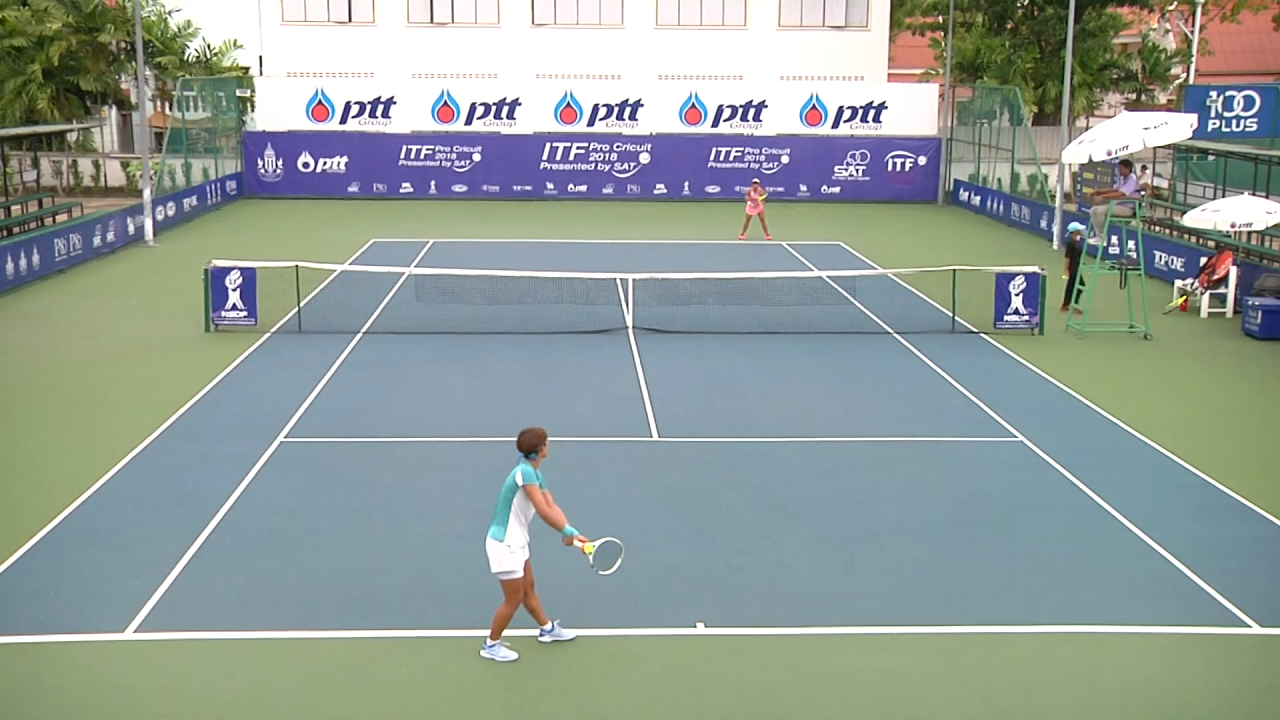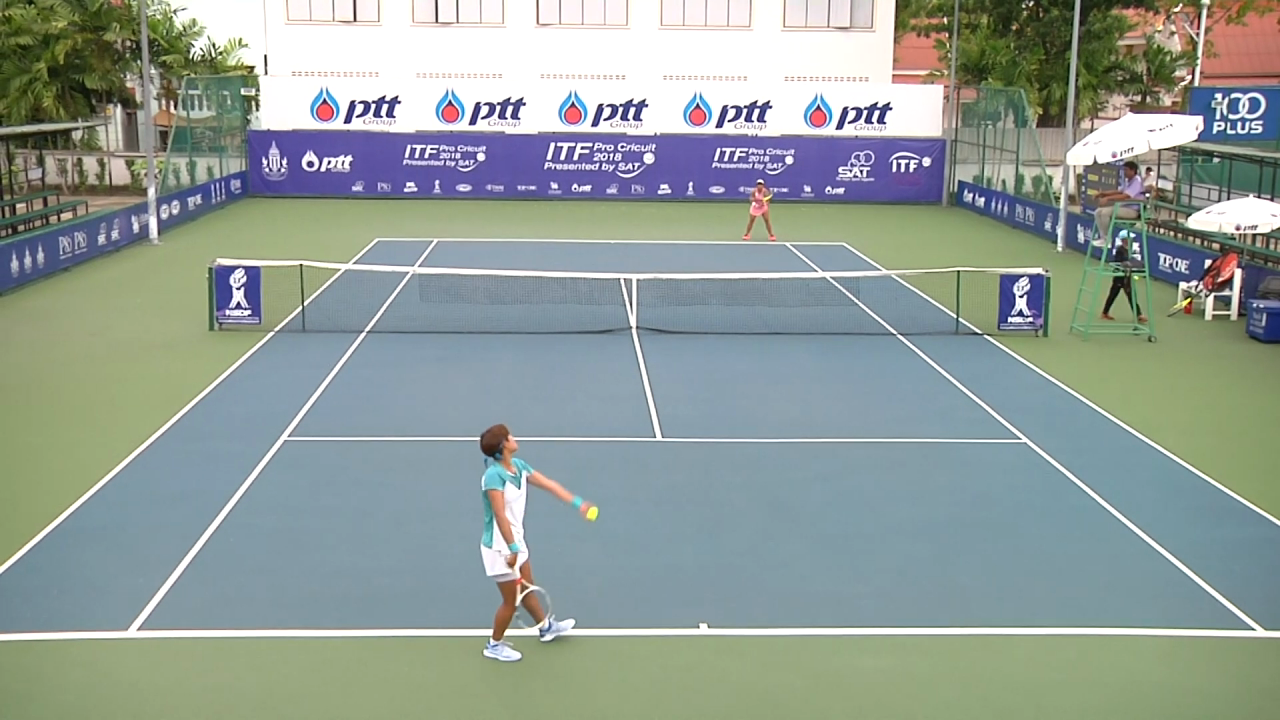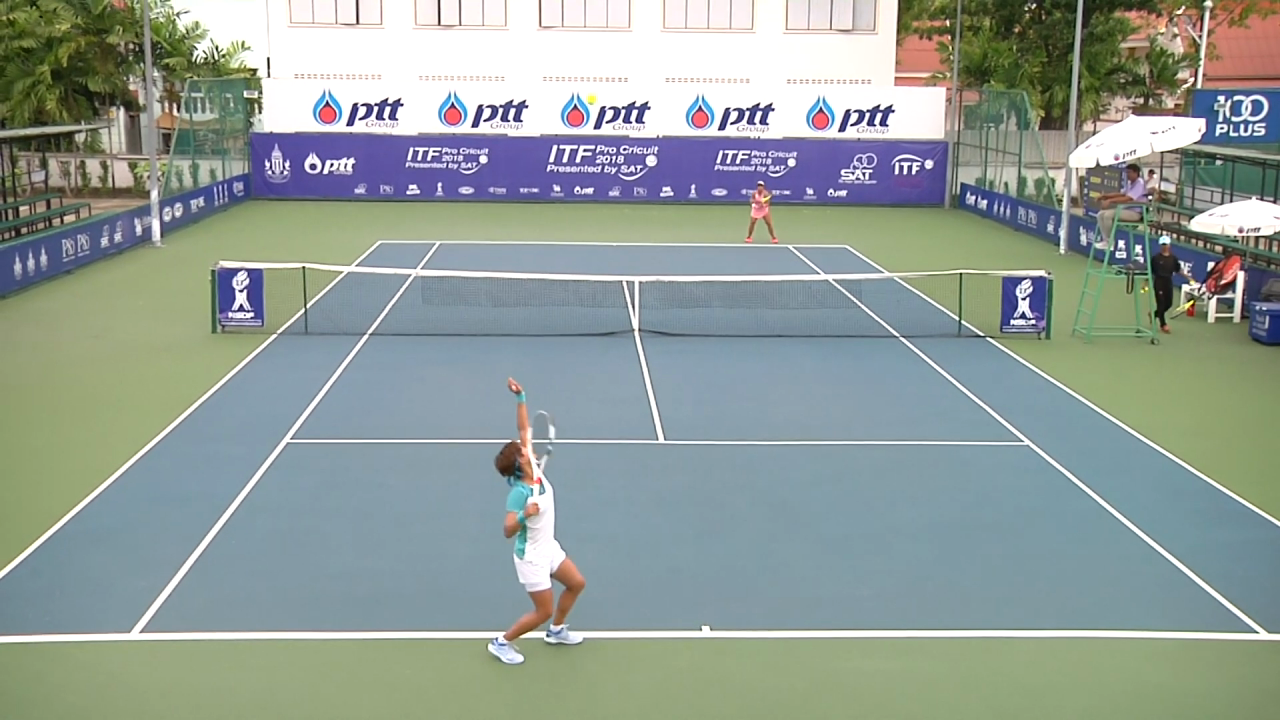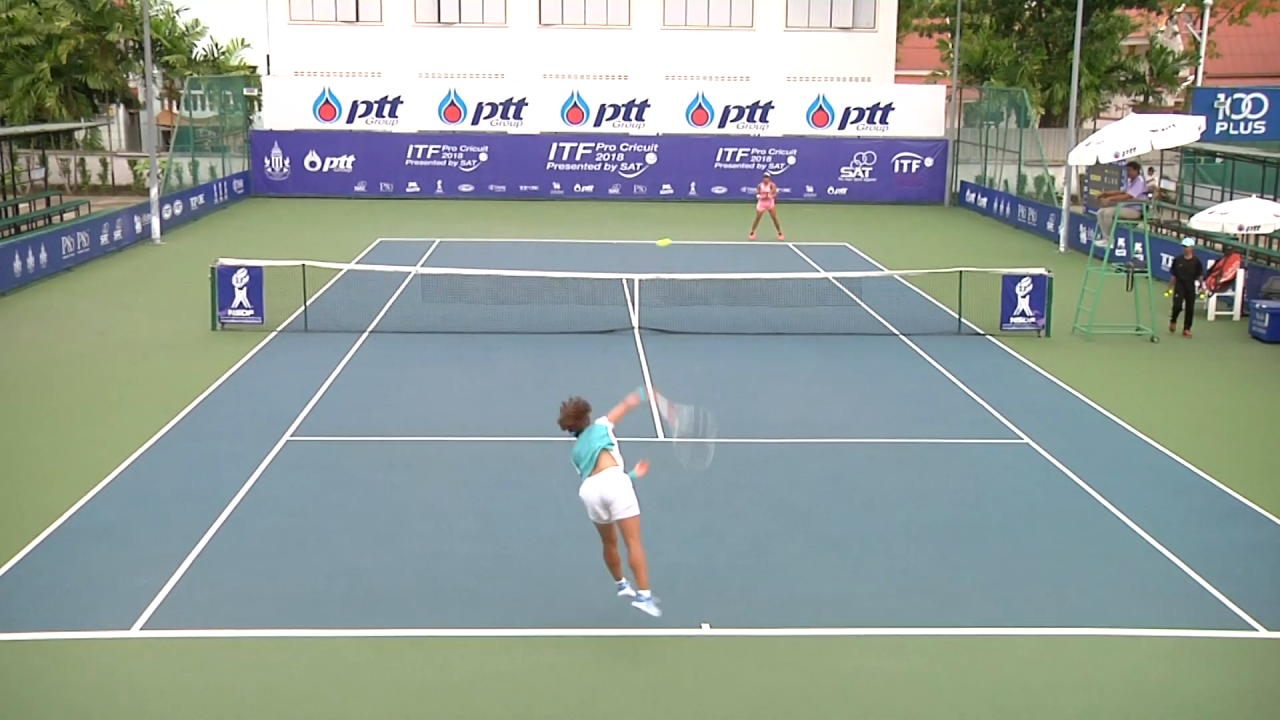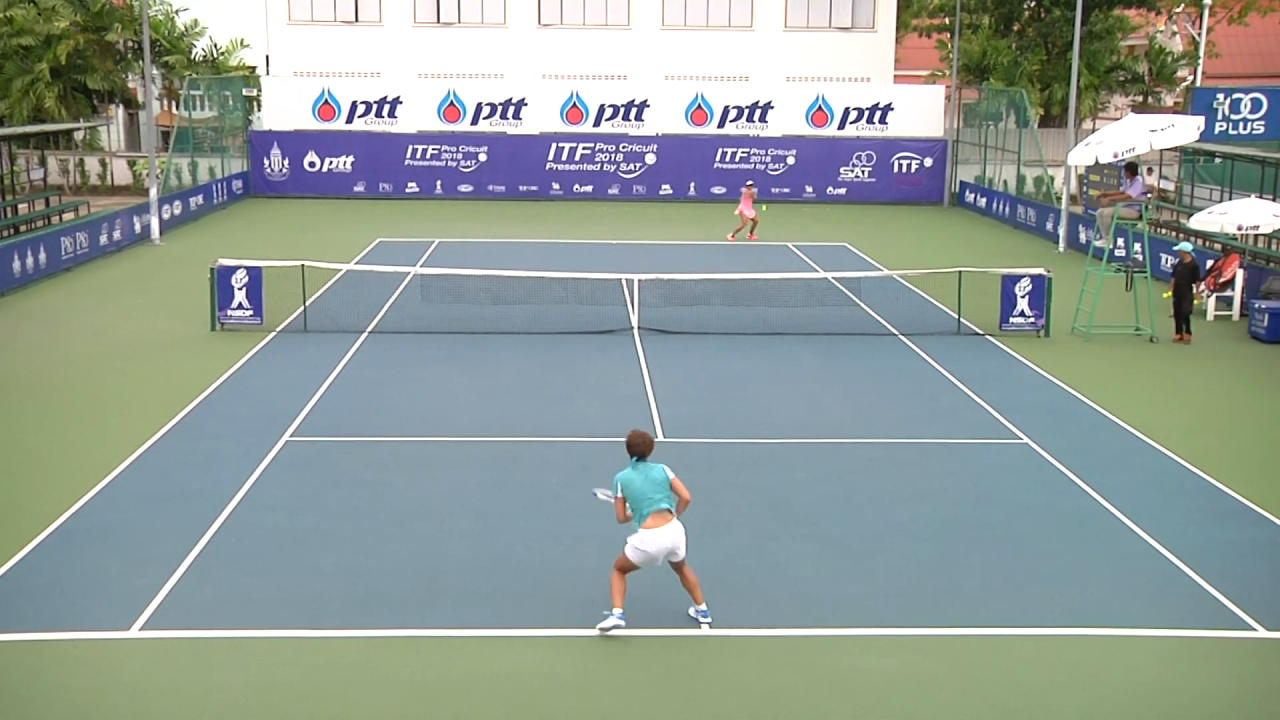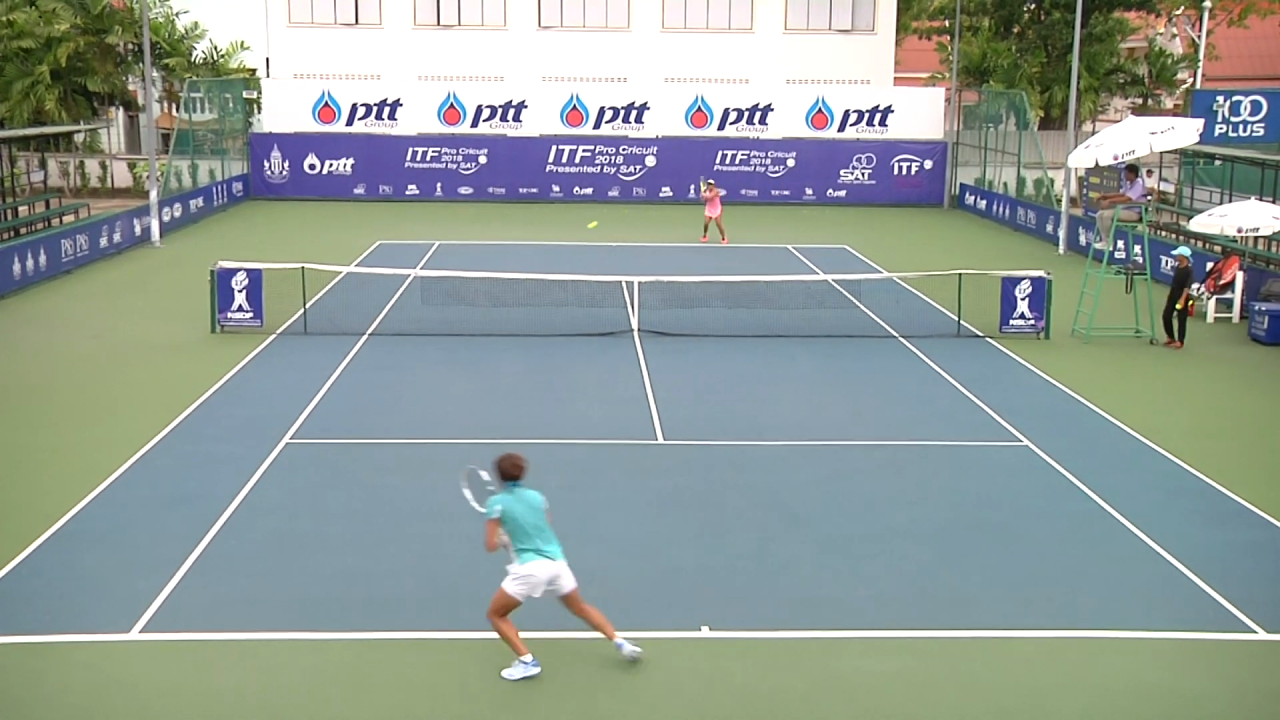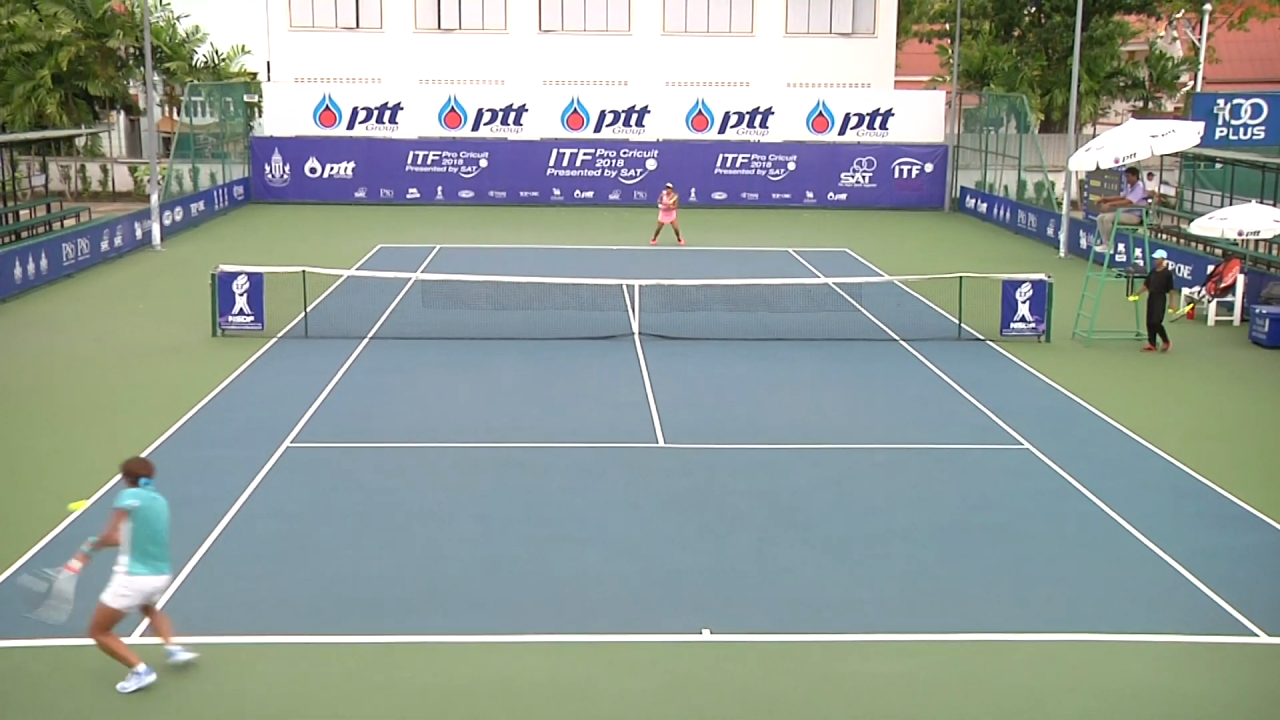
dt=0.7s
person 1, frame 1
left shoulder: (534, 474)
right shoulder: (524, 472)
left elbow: (552, 507)
right elbow: (543, 511)
left wrist: (573, 533)
right wrist: (567, 532)
left hip: (517, 541)
right hip: (504, 544)
left knee: (528, 588)
right knee: (514, 598)
left ankle: (548, 629)
right ankle: (491, 645)
person 1, frame 2
left shoulder: (520, 466)
right shoulder: (494, 476)
left elbow: (548, 484)
right elbow: (500, 516)
left wrist: (576, 502)
right wrist: (511, 549)
left hip: (516, 543)
right hip: (500, 548)
right knee: (511, 599)
left ankle: (546, 627)
right ankle: (494, 644)
person 1, frame 3
left shoulder: (534, 469)
right shoulder: (519, 493)
left elbow: (524, 430)
right elbow: (508, 531)
left wrist: (520, 397)
right wrist: (525, 516)
left hip: (548, 548)
right hip: (531, 557)
left knee: (577, 584)
right knee: (543, 611)
left ankle: (557, 630)
right ankle: (502, 642)
person 1, frame 4
left shoulder: (576, 451)
right shoulder: (601, 426)
right elbow: (627, 404)
left wrist: (631, 477)
right wrist: (641, 398)
left hip: (590, 490)
right hip: (614, 481)
left knee: (609, 543)
right knee: (635, 543)
left ankle: (621, 584)
right ankle: (644, 596)
person 1, frame 5
left shoulder: (621, 478)
right shoulder: (662, 469)
left elbow: (621, 518)
right elbow: (686, 498)
left hip: (647, 538)
right hip: (673, 531)
left knee: (618, 570)
right knee: (681, 568)
left ankle: (617, 614)
right ankle: (702, 610)
person 1, frame 6
left shoulder: (496, 503)
right shoulder: (536, 497)
left elbow: (491, 546)
left wrist: (502, 540)
left hip: (530, 568)
right hip: (554, 562)
left knee: (495, 615)
right knee: (580, 608)
left ankle: (527, 661)
right ankle: (621, 644)
person 1, frame 7
left shoulder: (129, 497)
right shoulder: (160, 501)
left elbow: (110, 537)
right elbow: (121, 538)
left wrist: (88, 547)
right wrist: (86, 552)
left hip: (135, 578)
right hip: (161, 576)
left knee: (97, 632)
right knee: (149, 609)
left ankle: (140, 670)
right ankle: (174, 649)
